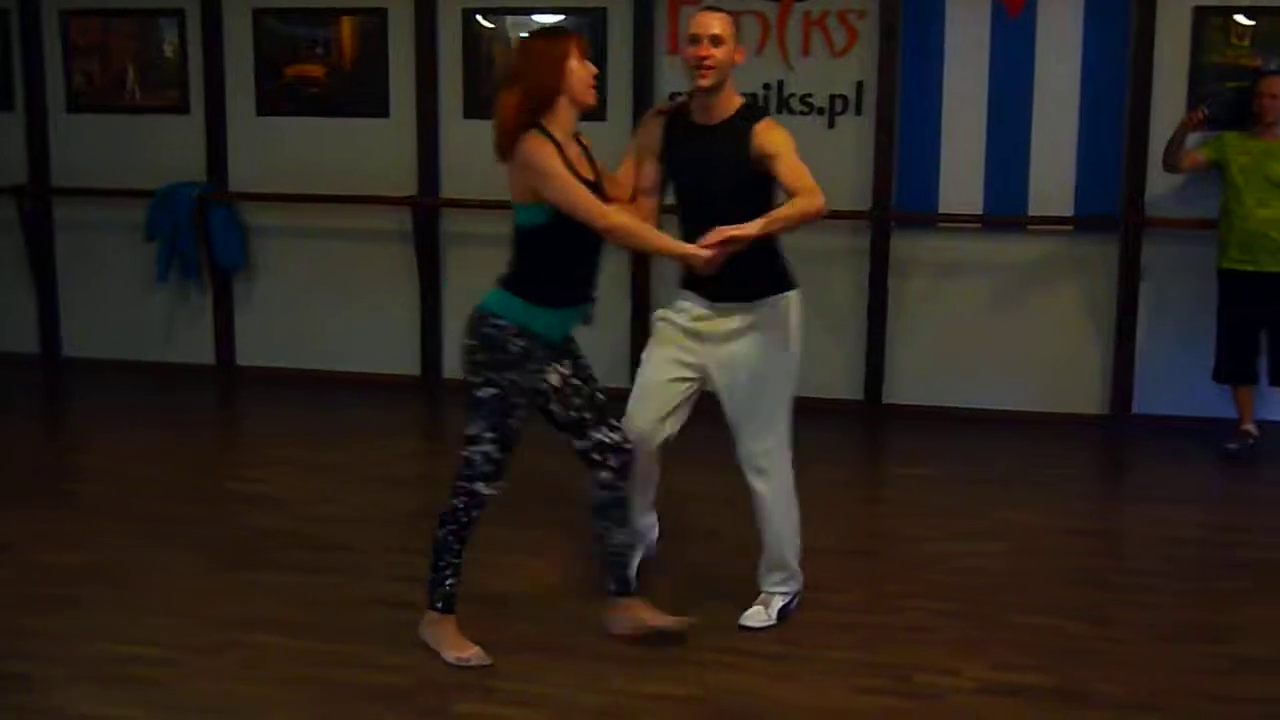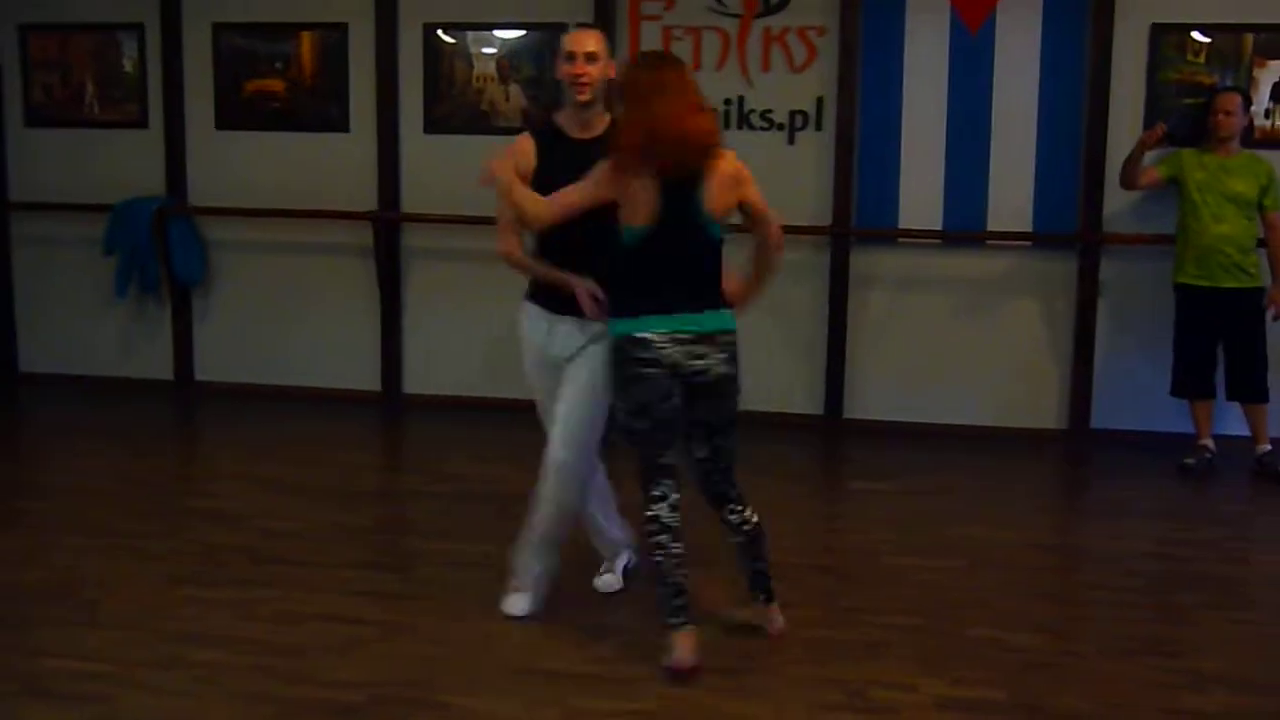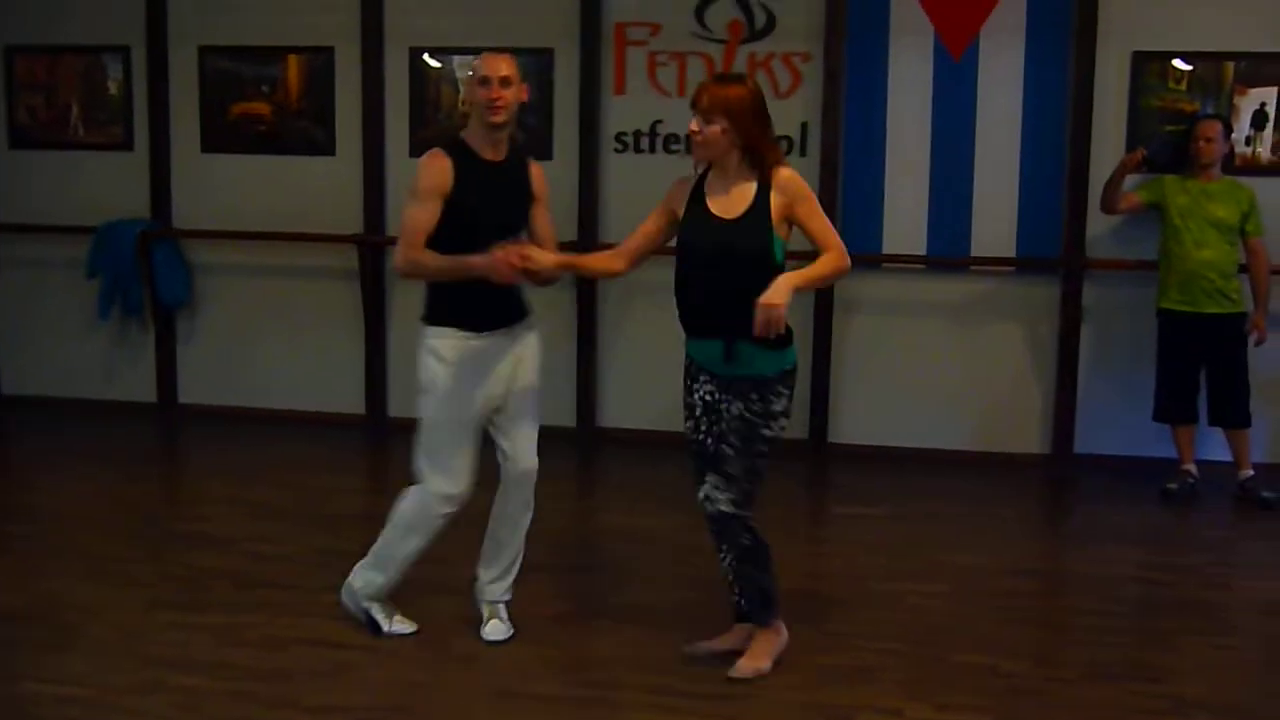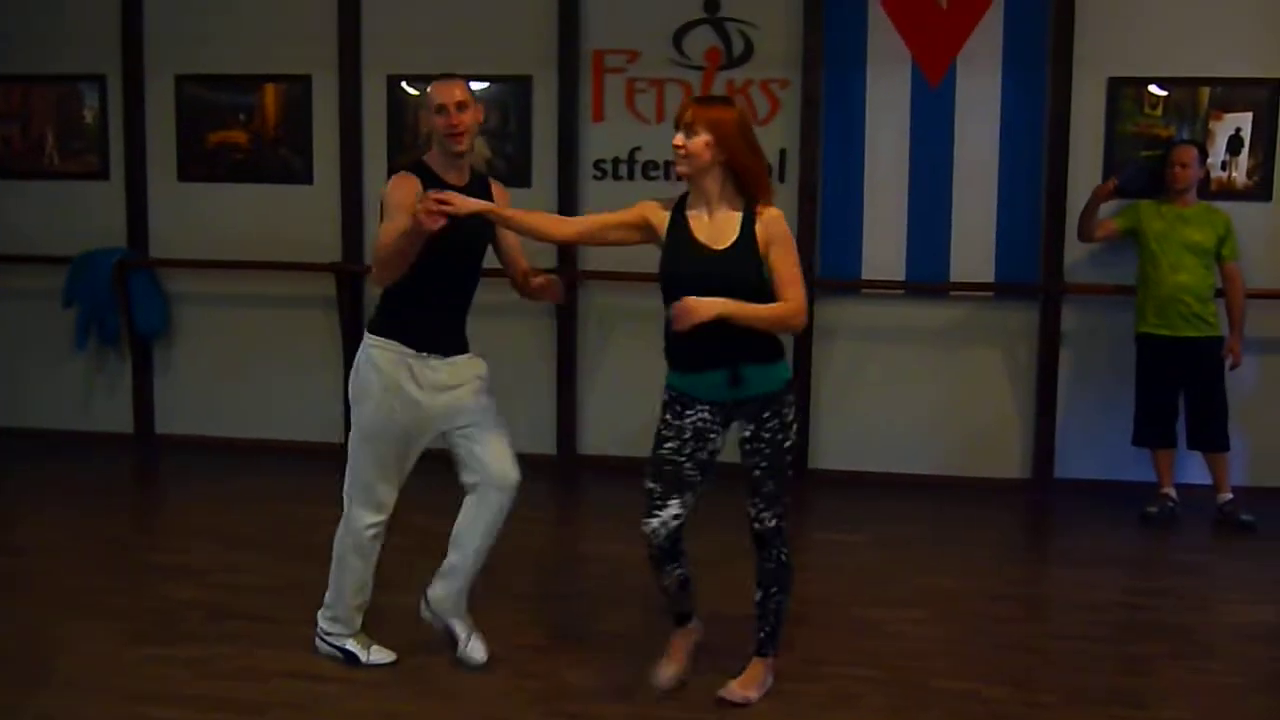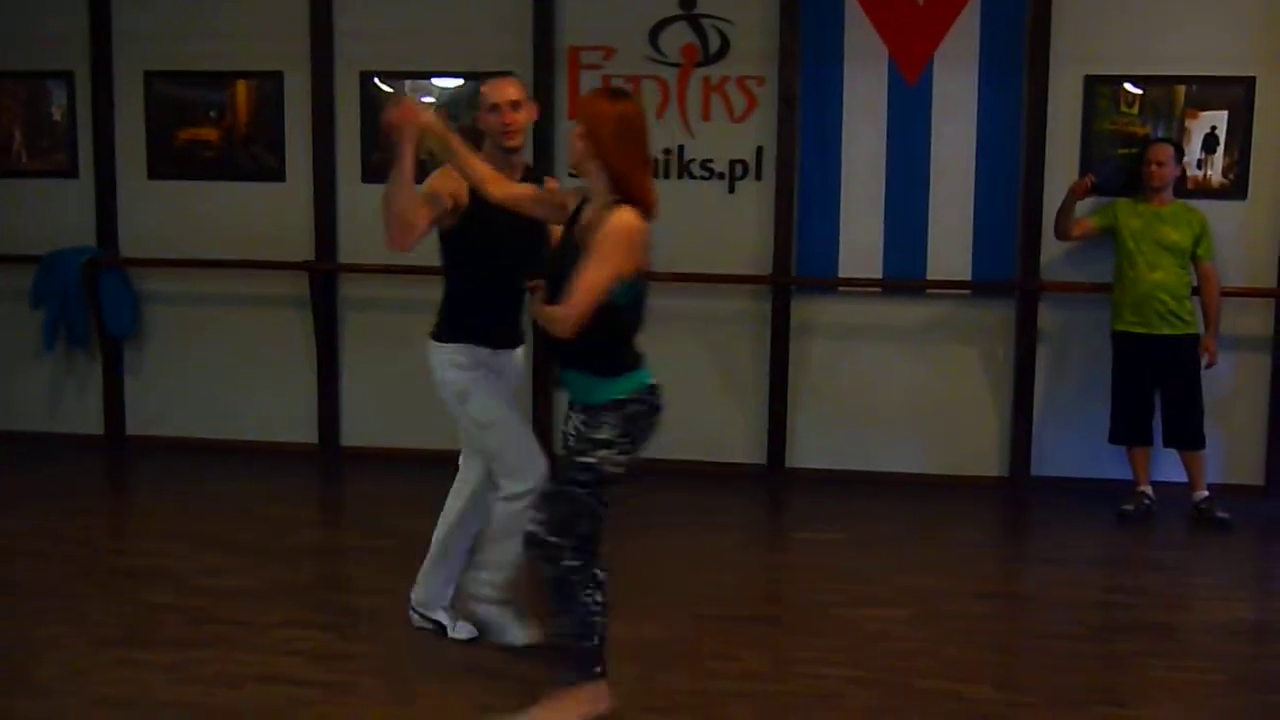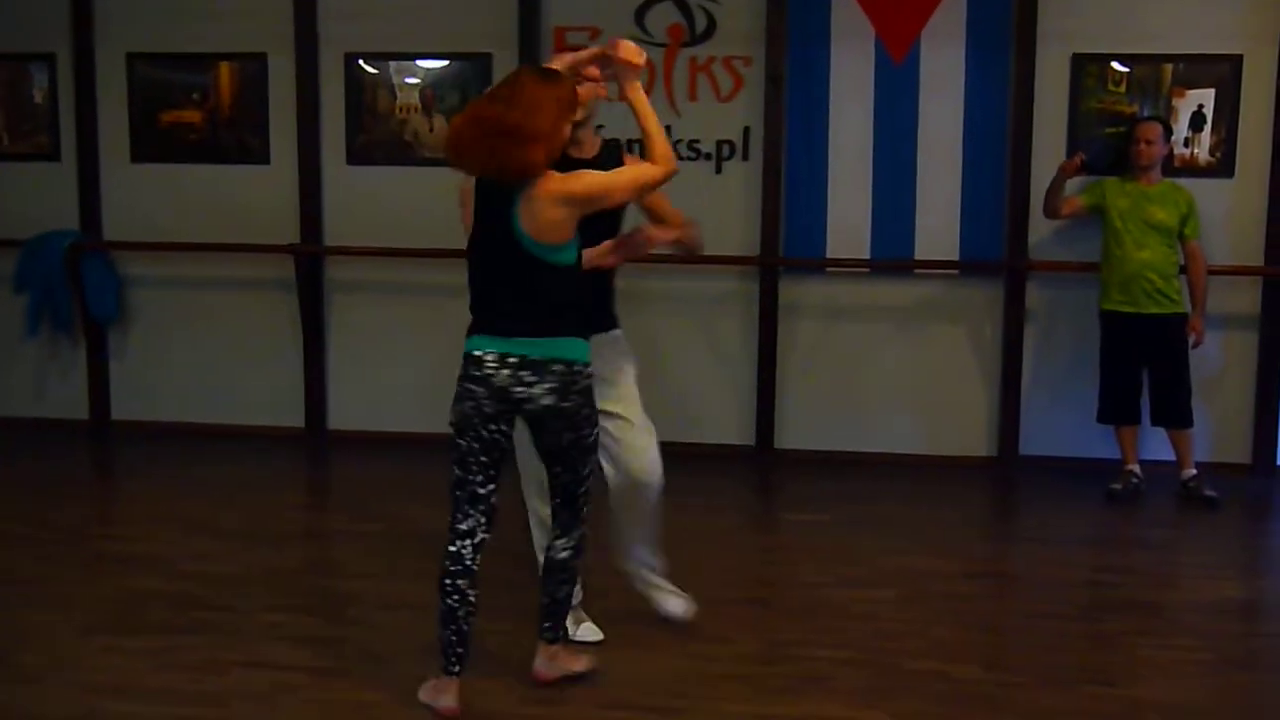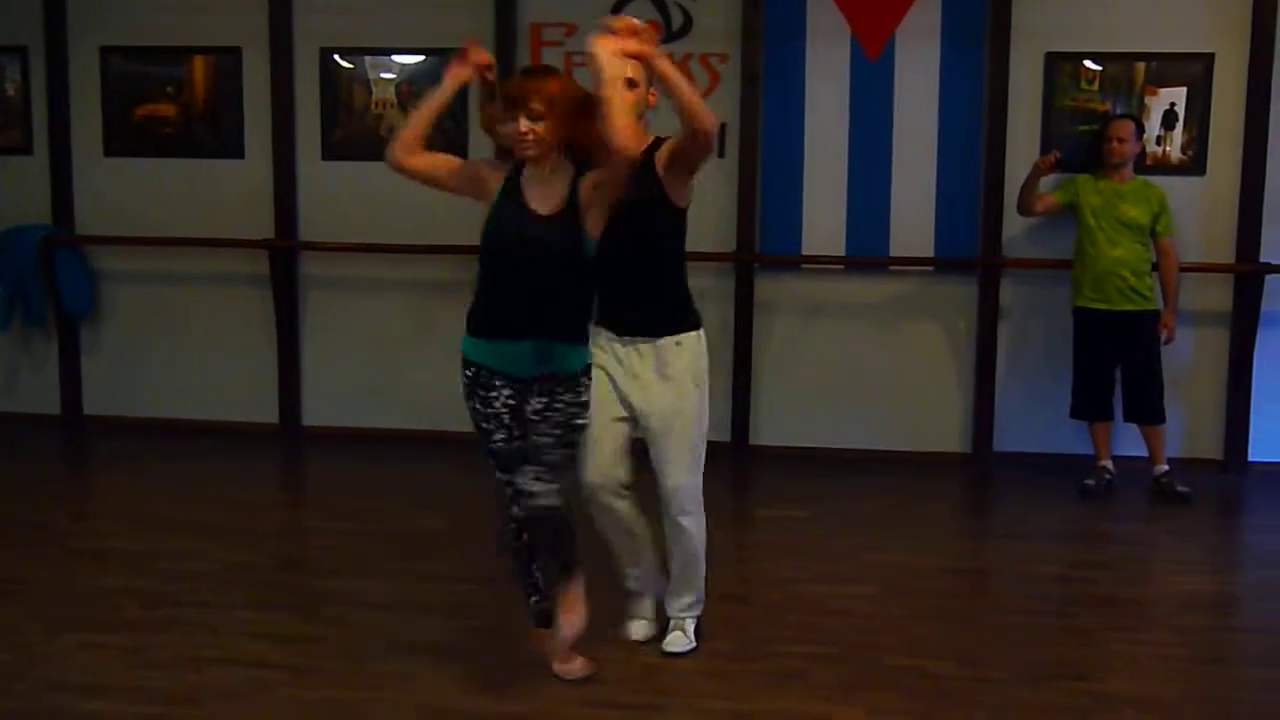
dt=0.4s
person 1, frame 1
left shoulder: (575, 148)
right shoulder: (533, 149)
left elbow: (615, 203)
right elbow: (605, 221)
right wrist: (689, 252)
left hip: (551, 343)
right hip: (508, 337)
left knee: (612, 454)
right knee: (480, 479)
left ankle: (625, 604)
right ankle: (438, 616)
person 1, frame 2
left shoulder: (623, 170)
right shoulder: (725, 168)
left elbow: (538, 214)
right elbow: (770, 233)
left wrist: (504, 175)
right wrist: (749, 281)
left hip: (642, 351)
right hip: (713, 348)
left knee: (660, 490)
right knee: (721, 482)
left ankle: (682, 636)
right ankle: (766, 604)
person 1, frame 3
left shoulder: (780, 184)
right shoulder: (685, 192)
left elbow: (839, 257)
right elbow: (622, 259)
left wrist: (789, 282)
right wrist: (558, 261)
left hip: (763, 371)
right hip: (704, 369)
left knee: (727, 505)
right knee: (713, 501)
left ankle: (769, 625)
right ankle: (747, 622)
person 1, frame 4
left shoulder: (766, 221)
right shoulder: (660, 216)
left elbow: (795, 314)
right elbow: (565, 230)
left wrist: (722, 306)
right wrist: (484, 209)
left hip: (764, 393)
right hip: (691, 394)
left knee: (767, 528)
right knee: (661, 525)
left ankle: (763, 657)
right ankle: (683, 626)
person 1, frame 5
left shoulder: (624, 223)
right shoulder: (578, 206)
left elbow: (566, 321)
right elbow: (498, 188)
left wrist: (540, 307)
right wrist: (441, 134)
left hip: (619, 405)
right hip: (588, 400)
left knee: (552, 534)
right knee: (572, 541)
person 1, frame 6
left shoulder: (482, 192)
right shoulder: (559, 193)
right elbow: (663, 164)
left wrist: (597, 255)
right wrist: (633, 84)
left hip: (485, 372)
right hip: (558, 378)
left knee: (468, 523)
right knee: (572, 511)
right ankle: (552, 649)
person 1, frame 7
left shoulder: (593, 188)
right shoulder: (493, 180)
left elbow: (622, 144)
right elbow: (402, 154)
left wrist: (606, 67)
right wrist: (455, 80)
left hip: (561, 375)
right hip: (492, 372)
left knee: (540, 500)
right knee: (527, 505)
left ankle: (568, 580)
right ankle: (549, 625)
person 2, frame 1
left shoulder: (761, 131)
right shoulder: (660, 128)
left elbow: (813, 201)
right elbow: (636, 209)
left wrist: (749, 230)
left hip: (762, 309)
right hip: (692, 306)
left knee: (763, 455)
right knee: (640, 431)
left ankle: (782, 583)
right ankle: (639, 540)
person 2, frame 2
right shoulder: (531, 147)
right elbow: (508, 244)
right wrist: (569, 280)
left hip: (604, 323)
right hip: (543, 316)
left knee: (566, 454)
right knee: (573, 451)
left ankle: (528, 572)
right ankle: (618, 549)
person 2, frame 3
left shoulder: (531, 172)
right shoulder: (440, 165)
left elbow: (547, 257)
right elbow: (406, 258)
left wrist: (531, 266)
right wrist: (477, 266)
left hip: (515, 338)
right hip: (451, 342)
left knee: (521, 472)
right knee: (445, 485)
left ankle: (494, 595)
right ankle: (366, 587)
person 2, frame 4
left shoulder: (493, 193)
right shoulder: (407, 186)
left elbow: (519, 276)
right elbow: (382, 272)
left wrist: (540, 282)
right wrist: (417, 232)
left hip: (458, 363)
right hip: (392, 359)
left knee: (499, 478)
right knee: (370, 503)
left ankle: (447, 601)
right ankle: (336, 629)
person 2, frame 5
left shoulder: (539, 189)
right shoulder: (455, 181)
right elbow: (399, 239)
right wrist: (405, 152)
left hip: (507, 355)
right hip: (463, 355)
left knee: (479, 485)
right knee: (527, 476)
left ankle: (433, 602)
right ankle: (489, 598)
person 2, frame 6
left shoulder: (626, 166)
left elbow: (691, 239)
left wrist: (667, 237)
left hip: (603, 341)
left knee: (643, 471)
right knee: (553, 482)
left ankle: (647, 572)
right ankle: (562, 602)
person 2, frame 7
left shoulder: (670, 159)
left elbow: (703, 129)
left wrist: (653, 57)
left hip: (672, 346)
right hip: (607, 344)
left knee: (679, 491)
right knee: (601, 480)
left ankle: (685, 609)
right ankle: (642, 590)
person 3, frame 1
right shoulder: (1228, 144)
right elbow: (1174, 164)
right wrist: (1183, 131)
right hip: (1237, 269)
right knee: (1238, 353)
right ankle: (1246, 428)
person 3, frame 2
right shoulder: (1184, 160)
right elbow: (1131, 182)
right wrist: (1141, 148)
left hip: (1245, 287)
right hip: (1194, 285)
right knee: (1196, 369)
right ankle: (1204, 445)
person 3, frame 3
left shoulder: (1242, 195)
right shoulder: (1166, 186)
left elbow: (1257, 255)
right elbow: (1111, 206)
left wrist: (1261, 310)
right wrist: (1120, 172)
left hip: (1227, 312)
right hip: (1176, 311)
left knee: (1233, 397)
right knee: (1178, 394)
left ankle: (1246, 475)
right ankle: (1187, 471)
person 3, frame 4
left shoulder: (1217, 219)
right shoulder: (1142, 212)
left elbow: (1233, 279)
right elbow: (1088, 234)
left wrist: (1236, 334)
right wrist: (1095, 201)
left hip: (1204, 336)
right hip: (1154, 335)
left knee: (1212, 420)
right knee: (1157, 418)
left ankle: (1225, 499)
right ankle: (1167, 494)
person 3, frame 5
left shoulder: (1193, 219)
right shoulder: (1119, 211)
left elbow: (1208, 278)
right elbow: (1066, 232)
left wrist: (1211, 333)
right wrist: (1071, 199)
left hip: (1180, 334)
right hip: (1131, 333)
left knee: (1187, 418)
right knee: (1133, 417)
left ankle: (1201, 496)
right ankle: (1143, 492)
person 3, frame 6
left shoulder: (1181, 197)
right shoulder: (1108, 189)
left elbow: (1195, 257)
right elbow: (1054, 211)
left wrist: (1198, 313)
right wrist: (1061, 177)
left hip: (1168, 313)
right hip: (1119, 312)
left knee: (1175, 397)
right knee: (1121, 396)
left ankle: (1189, 475)
right ankle: (1131, 471)
person 3, frame 7
left shoulder: (1153, 196)
right shoulder: (1080, 187)
left elbow: (1167, 255)
right elbow: (1028, 208)
left wrist: (1170, 310)
right wrist: (1035, 175)
left hip: (1140, 310)
right hip: (1091, 309)
left knee: (1147, 394)
right knee: (1094, 392)
left ankle: (1161, 471)
right ankle: (1104, 467)
